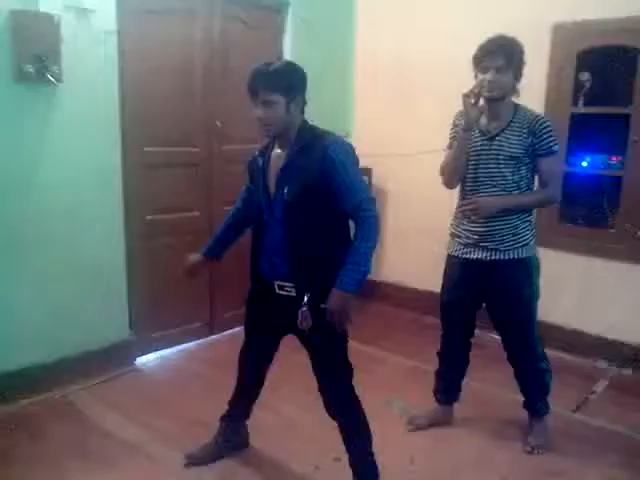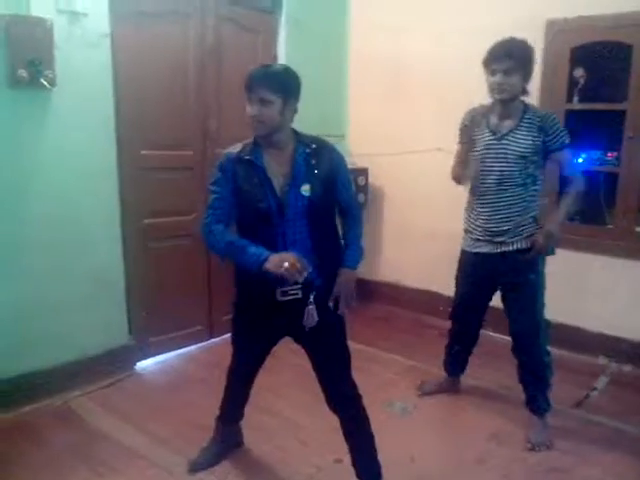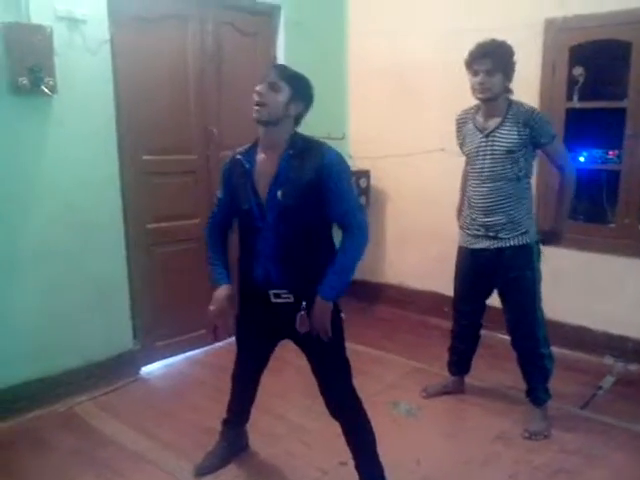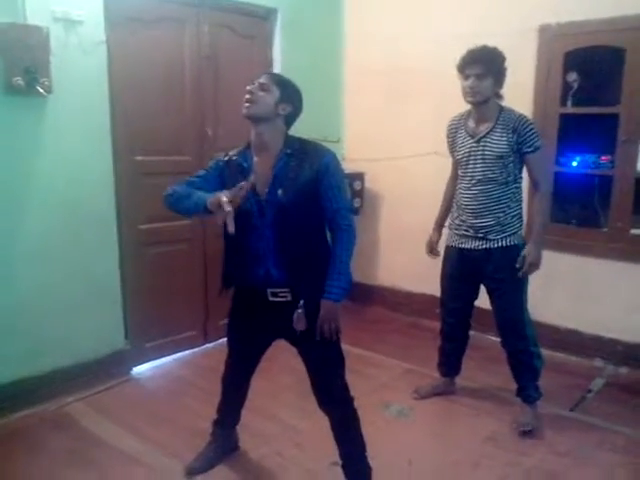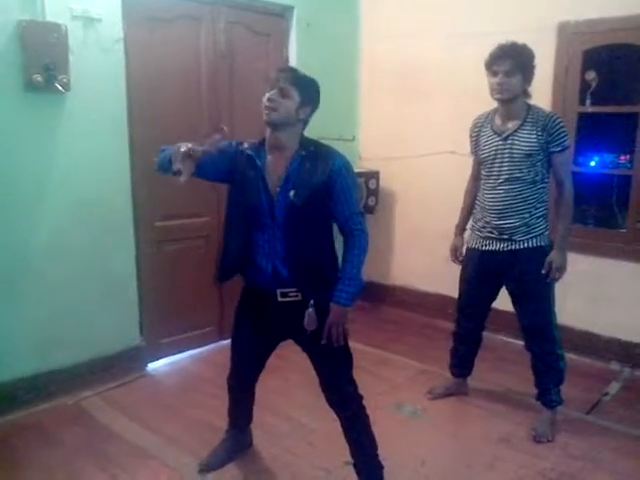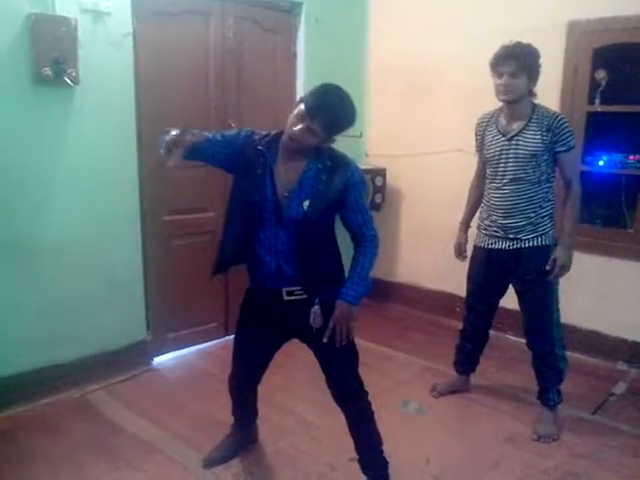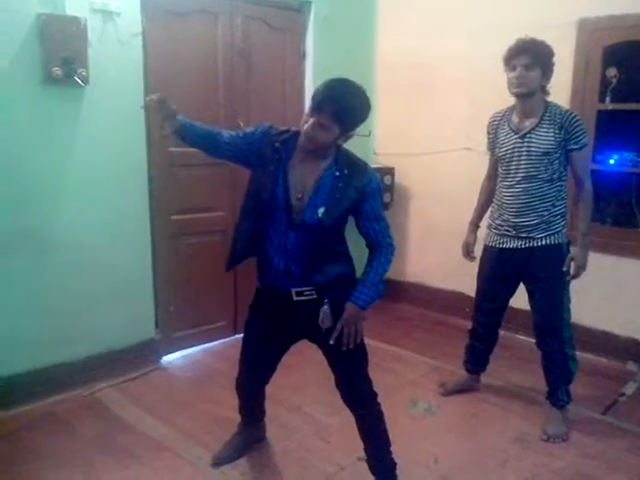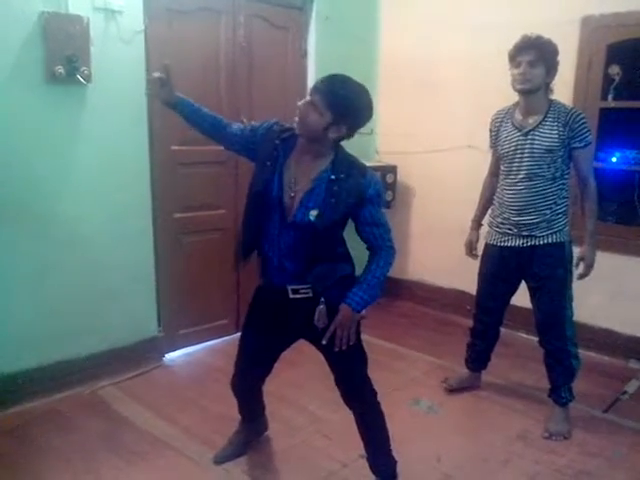
dt=0.7s
person 1, frame 1
left shoulder: (331, 152)
right shoulder: (261, 159)
left elbow: (366, 217)
right elbow: (243, 213)
left wrist: (347, 284)
right wrist: (209, 252)
left hip: (318, 295)
right hip: (268, 290)
left knee: (337, 390)
right knee: (250, 365)
right ankle: (232, 432)
person 1, frame 2
left shoulder: (325, 157)
right shoulder: (234, 164)
left elbow: (352, 213)
right elbow: (213, 229)
left wrist: (349, 265)
right wrist: (265, 258)
left hip: (318, 296)
right hip: (258, 296)
left knee: (341, 392)
right knee: (241, 372)
right ankle: (227, 434)
person 1, frame 3
left shoulder: (323, 161)
right shoulder: (237, 165)
left elbow: (356, 231)
right elbow: (217, 228)
left wrist: (327, 295)
right wrist: (220, 282)
left hip: (310, 301)
right hip: (256, 299)
left knee: (340, 395)
right knee: (244, 374)
right ankle: (233, 436)
person 1, frame 4
left shoulder: (317, 161)
right shoulder: (230, 165)
left elbow: (343, 230)
right elbow: (174, 195)
left wrist: (332, 296)
right wrist: (212, 200)
left hip: (307, 299)
right hip: (251, 299)
left knee: (333, 394)
right knee: (235, 374)
right ankle: (223, 436)
person 1, frame 5
left shoulder: (330, 166)
right shoulder: (240, 157)
left elbow: (356, 235)
right elbow: (170, 160)
left wrist: (341, 300)
right wrist: (182, 157)
left hip: (313, 301)
right hip: (258, 299)
left knee: (343, 396)
right knee: (240, 377)
right ankle: (238, 434)
person 1, frame 6
left shoulder: (342, 174)
right shoulder: (249, 148)
left elbow: (366, 239)
right elbow: (198, 143)
left wrist: (348, 298)
right wrist: (179, 140)
left hip: (319, 299)
right hip: (263, 297)
left knee: (349, 393)
right knee: (241, 377)
right ankle: (244, 429)
person 1, frame 7
left shoulder: (359, 180)
right shoulder: (269, 144)
left elbow: (382, 246)
right elbow: (219, 141)
left wrist: (360, 300)
right wrist: (176, 122)
left hip: (329, 300)
right hip: (273, 297)
left knee: (359, 395)
right knee: (249, 379)
right ankle: (252, 429)
person 1, frame 8
left shoulder: (358, 182)
right shoulder: (273, 140)
left elbow: (383, 250)
right elbow: (225, 131)
left wrist: (354, 304)
right wrist: (173, 99)
left hip: (328, 300)
right hip: (272, 295)
left knee: (359, 395)
right knee: (245, 378)
right ankle: (252, 425)
person 2, frame 1
left shoulder: (536, 127)
right shoulder: (463, 121)
left elbow: (552, 191)
right elbow: (449, 179)
left wrist: (502, 202)
right wrist: (467, 125)
left hip: (514, 255)
right hip: (464, 250)
left knee: (521, 340)
right knee: (454, 333)
left ankle: (538, 415)
right ankle: (444, 405)
person 2, frame 2
left shoulder: (545, 124)
right shoulder: (472, 120)
left elbow: (575, 181)
left wrist: (552, 223)
right wrist: (465, 159)
left hip: (522, 247)
right hip: (476, 243)
left knee: (528, 333)
right knee: (463, 317)
left ankle: (538, 412)
right ankle: (452, 376)
person 2, frame 3
left shoulder: (530, 120)
right shoulder: (463, 122)
left elbow: (566, 170)
left wrist: (558, 223)
left hip: (516, 244)
right hip: (472, 242)
left knee: (525, 325)
right knee: (464, 315)
left ankle: (539, 403)
right ankle: (456, 377)
person 2, frame 4
left shoulder: (519, 127)
right shoulder: (455, 127)
left elbow: (541, 186)
left wrist: (535, 242)
right wrist: (437, 226)
left hip: (504, 246)
right hip: (459, 243)
left knee: (514, 325)
right knee: (453, 317)
left ankle: (530, 399)
right ankle: (447, 378)
person 2, frame 5
left shoulder: (548, 125)
right shoulder: (479, 126)
left elbow: (565, 188)
left wrist: (560, 246)
right wrist: (459, 230)
left hip: (530, 248)
right hip: (482, 245)
left knee: (539, 330)
right knee: (467, 317)
left ankle: (549, 405)
right ankle: (458, 378)
person 2, frame 6
left shoulder: (553, 125)
right shoulder: (485, 125)
left elbow: (572, 186)
left wrist: (565, 244)
right wrist: (463, 226)
left hip: (535, 246)
right hip: (489, 243)
left knee: (542, 328)
right knee: (475, 315)
left ankle: (549, 404)
right ankle: (462, 375)
person 2, frame 7
left shoulder: (566, 123)
right shoulder: (497, 123)
left elbow: (583, 185)
left wrist: (581, 243)
right wrist: (473, 226)
left hip: (547, 245)
right hip: (499, 242)
left knee: (552, 328)
right knee: (484, 314)
left ankle: (558, 404)
right ankle: (472, 375)
person 2, frame 8
left shoulder: (570, 121)
right shoulder: (499, 121)
left elbow: (587, 182)
left wrist: (589, 240)
right wrist: (475, 224)
left hip: (549, 244)
right hip: (500, 240)
left knee: (554, 326)
right knee: (485, 312)
left ankle: (561, 402)
right ankle: (473, 372)
